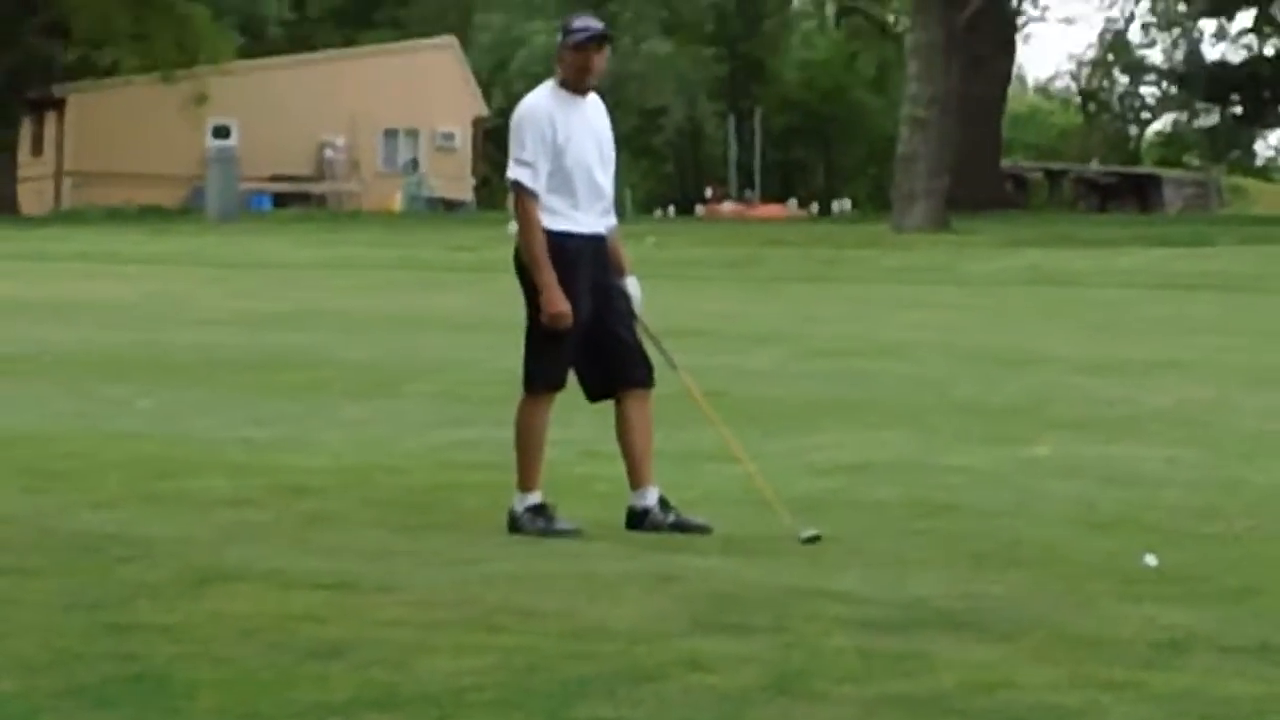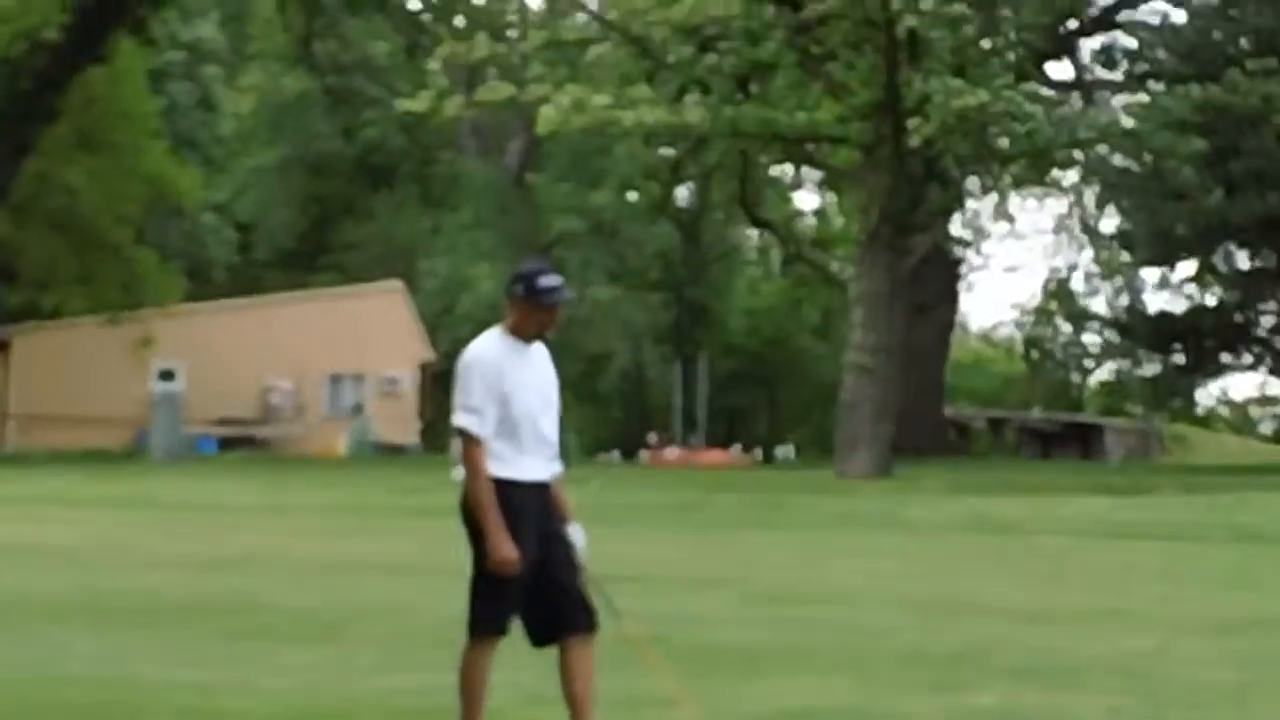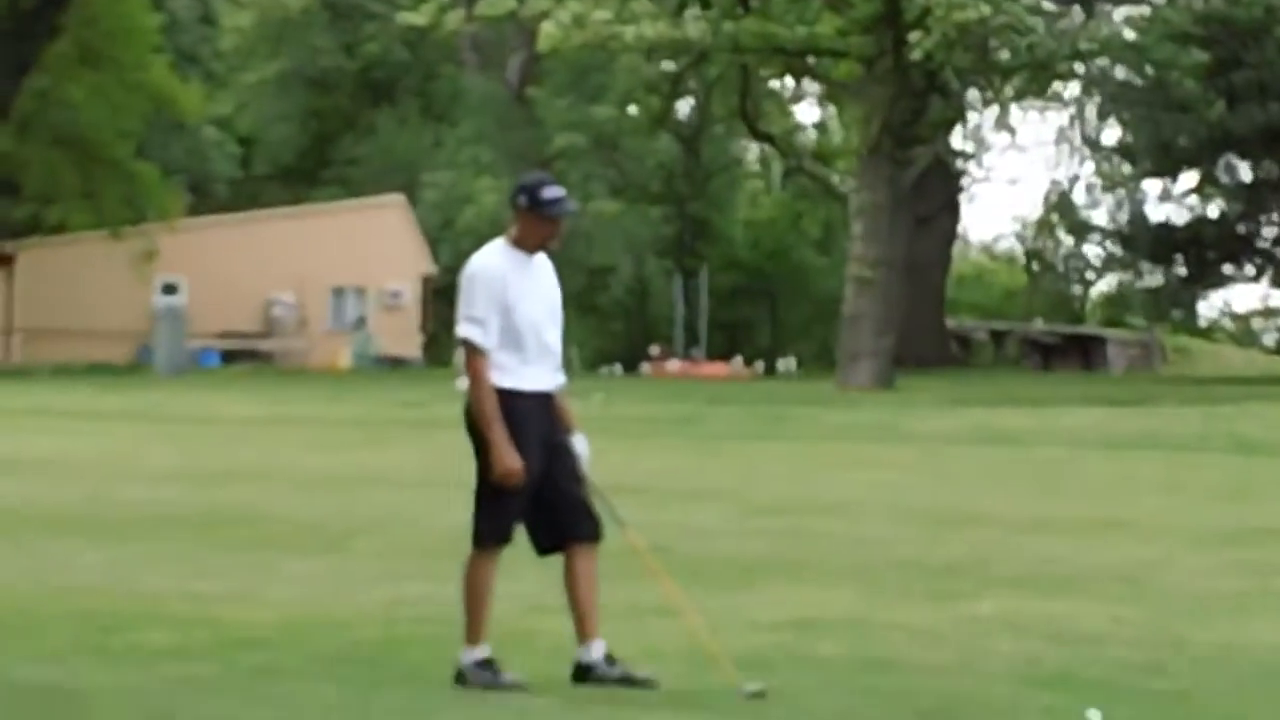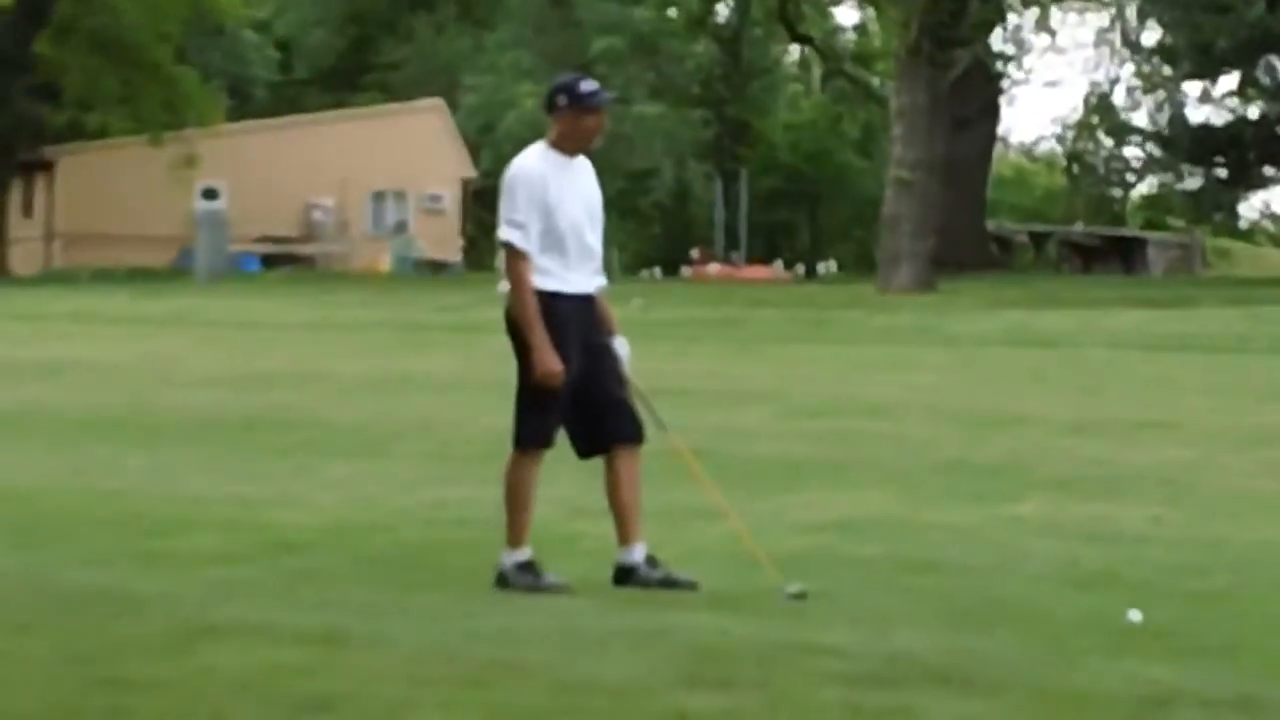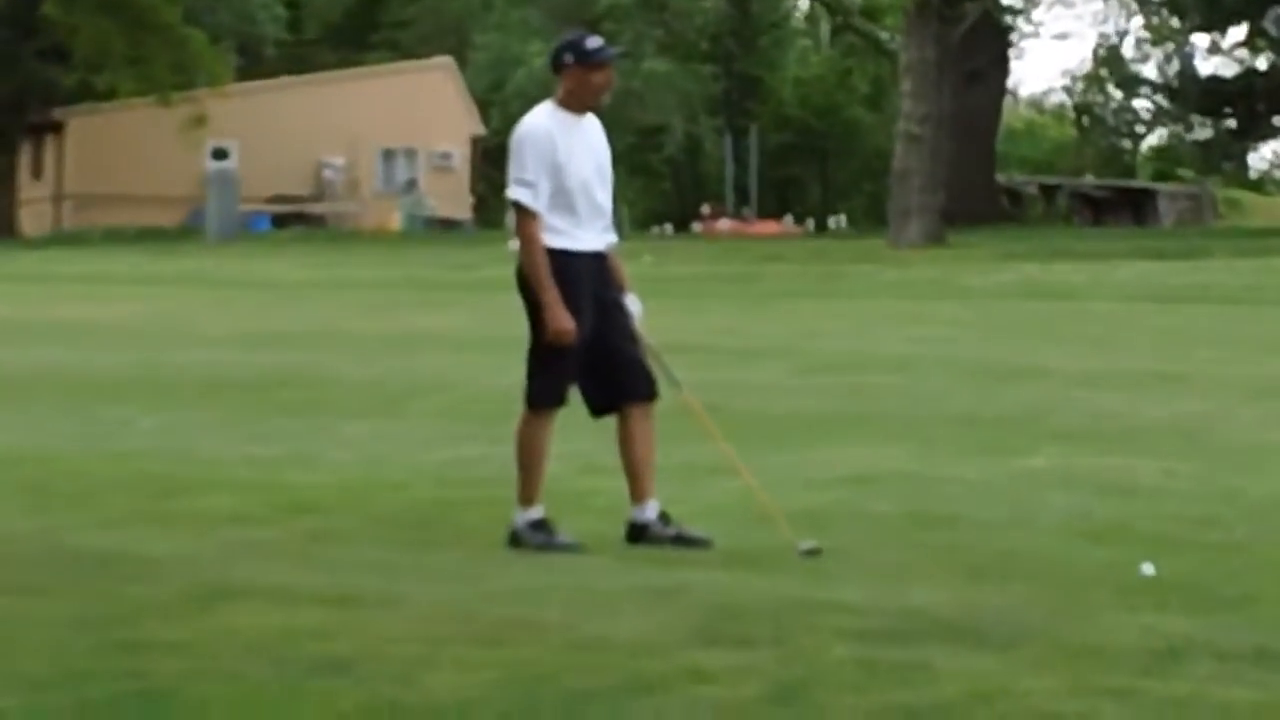
dt=0.4s
person 1, frame 1
left shoulder: (596, 107)
right shoulder: (537, 110)
right elbow: (526, 204)
left wrist: (623, 269)
right wrist: (548, 286)
left hip: (595, 254)
right hip: (555, 250)
left knee: (634, 376)
right knee: (543, 383)
left ankle: (645, 502)
right ankle: (527, 503)
person 1, frame 2
left shoulder: (541, 354)
right shoulder: (484, 357)
right elbow: (473, 452)
left wrist: (566, 516)
right wrist: (496, 535)
left hip: (539, 500)
right hip: (501, 497)
left knee: (577, 621)
right knee: (488, 629)
person 1, frame 3
left shoulder: (544, 266)
right shoulder: (487, 268)
right elbow: (477, 362)
left wrist: (570, 427)
right wrist: (499, 444)
left hip: (543, 411)
right hip: (505, 407)
left knee: (581, 531)
right knee: (491, 538)
left ankle: (592, 656)
right ankle: (474, 658)
person 1, frame 4
left shoulder: (584, 169)
right shoulder: (529, 170)
right elbow: (518, 264)
left wrist: (611, 328)
right wrist: (540, 346)
left hip: (584, 314)
right hip: (546, 311)
left knee: (623, 434)
right knee: (533, 440)
left ankle: (633, 558)
right ankle: (515, 560)
person 1, frame 5
left shoulder: (592, 127)
right shoulder: (538, 129)
right elbow: (528, 224)
left wrist: (622, 286)
right wrist: (552, 304)
left hip: (595, 271)
right hip: (556, 269)
left knee: (637, 391)
right knee: (544, 399)
left ankle: (646, 516)
right ankle: (527, 519)
